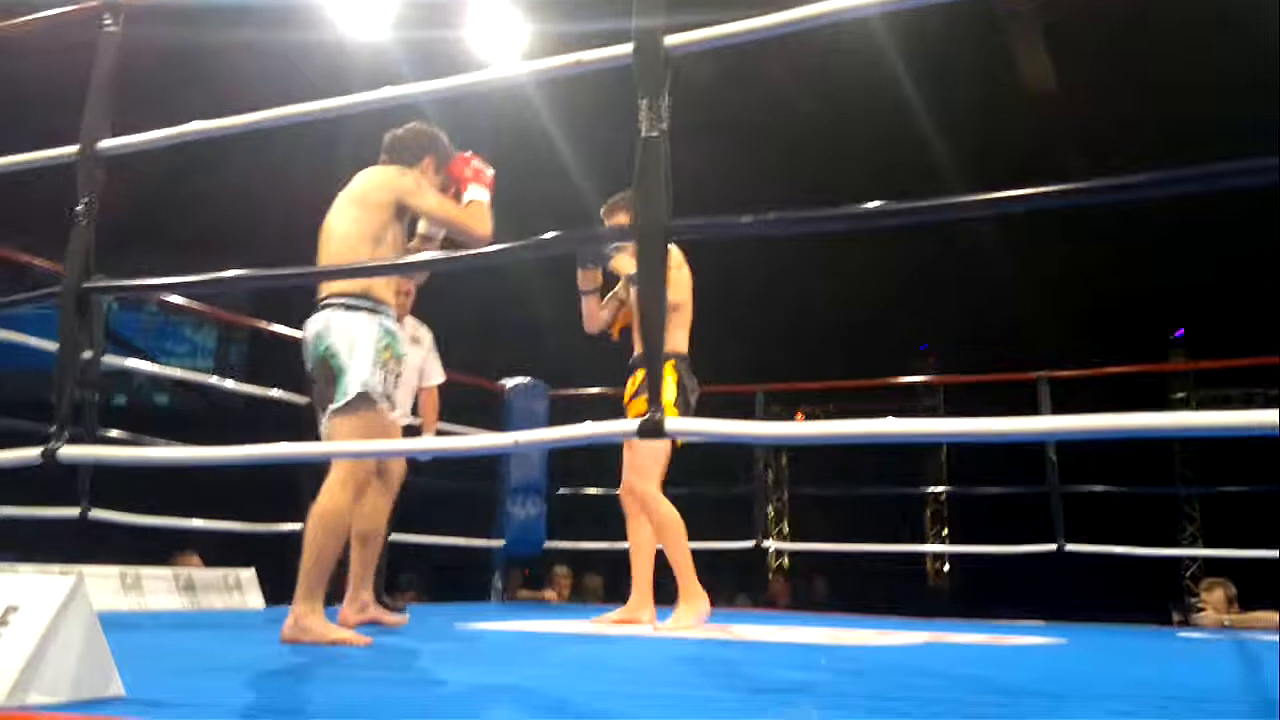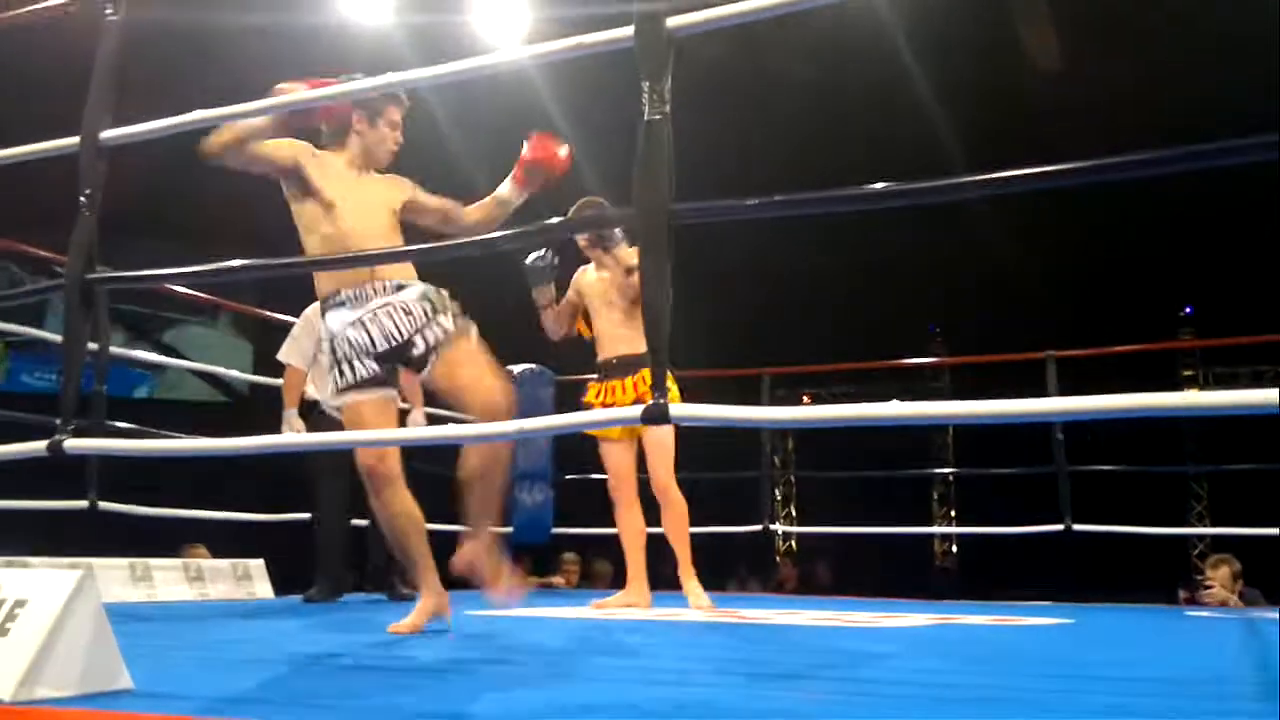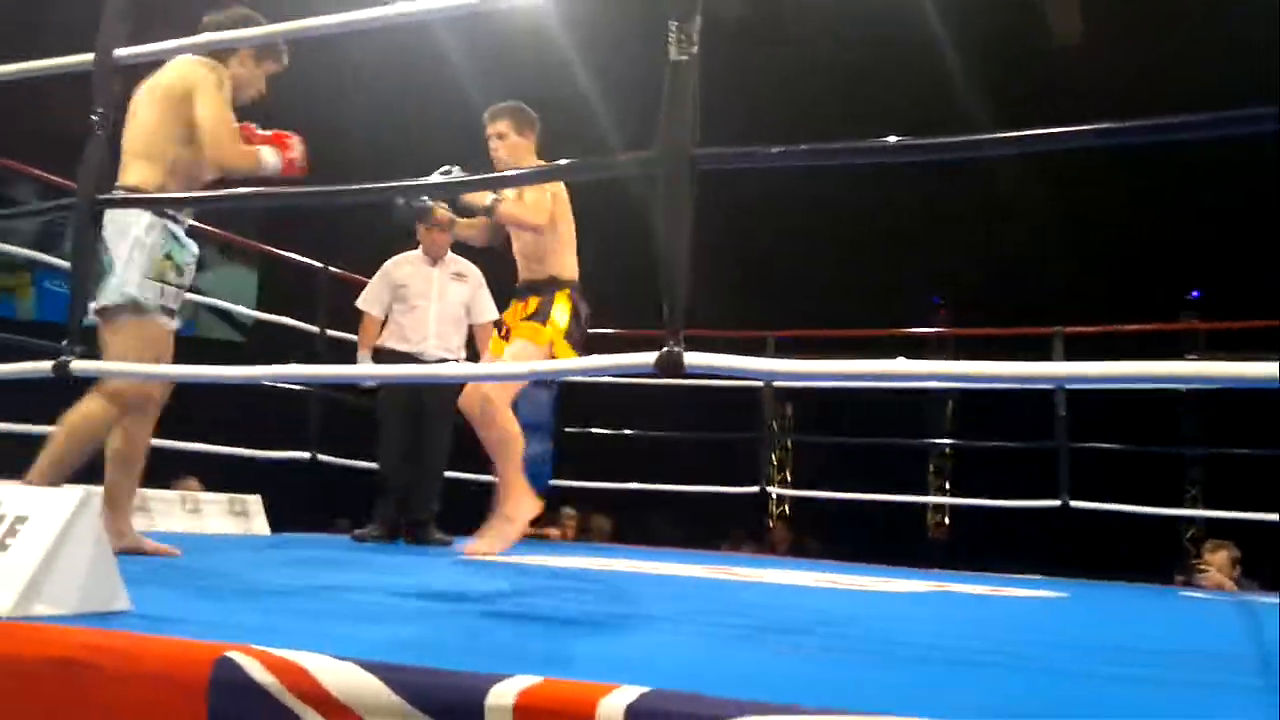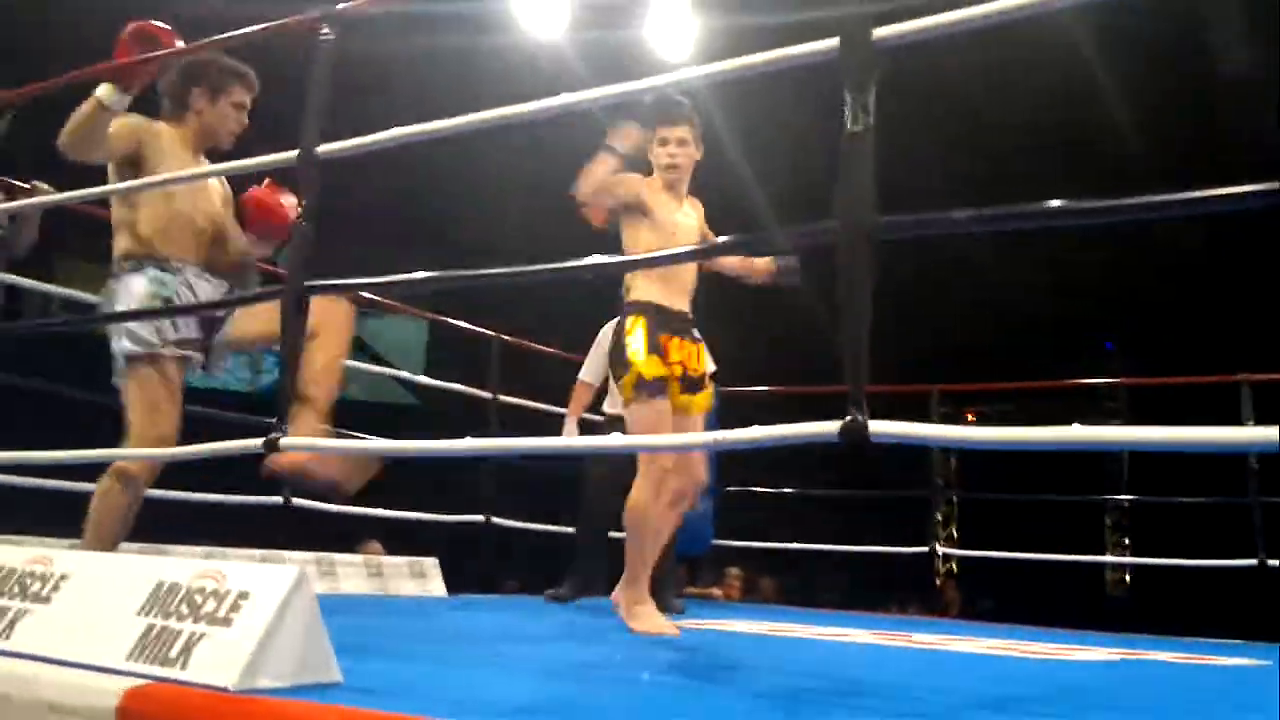
dt=1s
person 1, frame 1
left shoulder: (366, 192)
right shoulder: (395, 178)
right elbow: (477, 232)
left wrist: (434, 222)
right wrist: (477, 187)
left hip: (339, 327)
right hip: (358, 326)
left knee: (387, 469)
right knee: (353, 472)
left ankle: (359, 599)
right ankle: (303, 614)
person 1, frame 2
left shoulder: (396, 188)
right shoulder: (302, 160)
left elbow: (471, 222)
right elbow: (219, 148)
left wrist: (521, 184)
right wrist: (276, 115)
left hip: (414, 304)
right hip: (354, 325)
left knee: (493, 407)
right knee: (377, 467)
left ankle: (480, 546)
right ankle: (430, 593)
person 1, frame 3
left shoulder: (174, 80)
right shoulder: (204, 73)
right elbow: (223, 158)
left wrist: (249, 146)
right wrist: (276, 158)
left hip: (148, 228)
right hip: (144, 227)
left knee: (150, 393)
right knee: (129, 389)
left ankle: (116, 525)
person 1, frame 4
left shoulder: (215, 185)
right shoulder: (141, 135)
left elbow: (236, 265)
right elbow: (74, 146)
left wrist: (265, 234)
right wrist: (121, 83)
left hip: (207, 294)
right hip: (148, 291)
left knee: (332, 310)
right knee: (153, 443)
left ankle: (304, 442)
person 2, frame 1
left shoulder: (667, 255)
right shoulder: (633, 274)
left elbow: (671, 301)
right elbow: (594, 324)
left wrist: (624, 265)
right wrist: (589, 272)
left hip: (666, 377)
right hip: (643, 380)
left knee: (642, 485)
right knee: (632, 496)
left ankle: (692, 596)
right ankle: (640, 603)
person 2, frame 2
left shoulder: (637, 259)
right shoulder: (581, 277)
right elbow: (556, 331)
left wrist: (620, 253)
right wrist: (542, 288)
left hip: (646, 374)
right hip: (607, 382)
left knee: (662, 482)
right knee: (621, 489)
left ankle: (688, 577)
right ankle: (636, 587)
person 2, frame 3
left shoulder: (540, 177)
right shoulder: (514, 185)
left elbow: (536, 221)
right elbow: (481, 234)
left wrist: (480, 198)
left hip: (554, 304)
right hip: (527, 303)
left knee: (494, 396)
right knee: (472, 400)
left ankle: (513, 507)
right ankle: (519, 495)
person 2, frame 4
left shoulder: (694, 209)
right shoulder: (632, 187)
left elbow: (716, 258)
right elbow: (585, 195)
left wrist: (769, 267)
right wrist: (623, 142)
left hip: (682, 337)
right hip: (644, 332)
left knee: (691, 477)
right knee: (657, 470)
left ankle: (630, 585)
right ankle: (637, 597)
person 3, frame 1
left shoulder: (421, 334)
left elbow: (428, 388)
left wrist: (429, 431)
left hip: (395, 432)
left knee: (382, 512)
left ankle: (374, 589)
person 3, frame 2
right shoulder: (317, 314)
right elbow: (295, 366)
left wrist: (417, 408)
right wrist: (291, 413)
right hip: (329, 416)
right knee: (330, 502)
left ankle: (386, 575)
right ankle: (329, 579)
person 3, frame 3
left shoulder: (468, 273)
right shoulder: (397, 267)
left elbow: (483, 324)
right elbow: (372, 315)
right wrist: (364, 356)
right hip: (399, 362)
left knee: (434, 450)
right knee: (394, 445)
left ankle: (420, 522)
right ankle: (386, 519)
person 3, frame 4
right shoulder: (614, 330)
right elbow: (588, 379)
right wrist: (571, 419)
right hip: (620, 426)
right knee: (596, 500)
left ankle: (665, 587)
right ankle: (582, 579)
